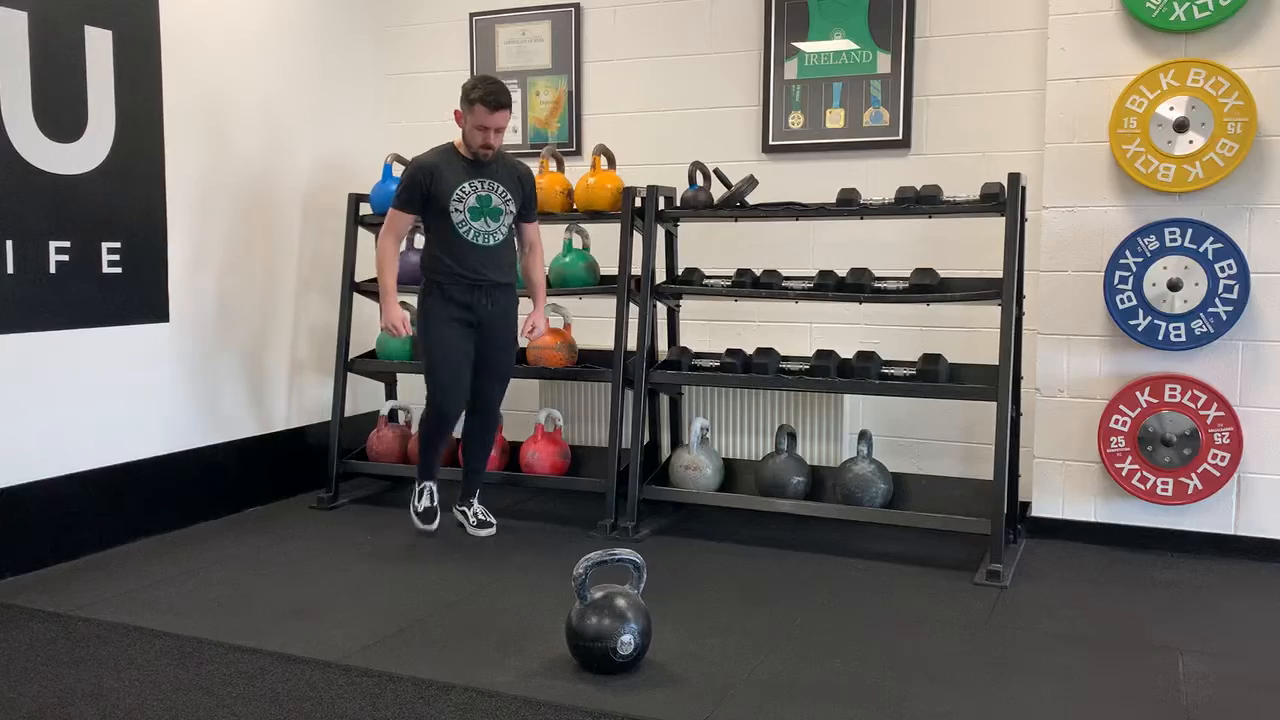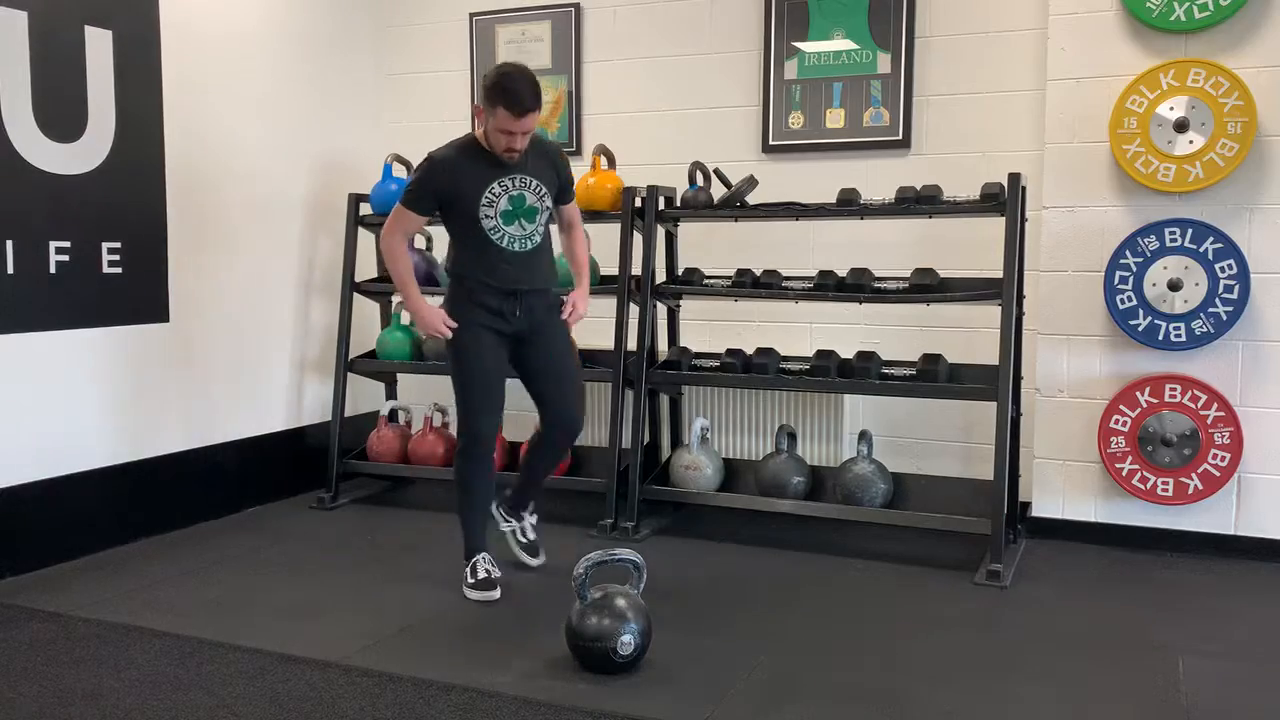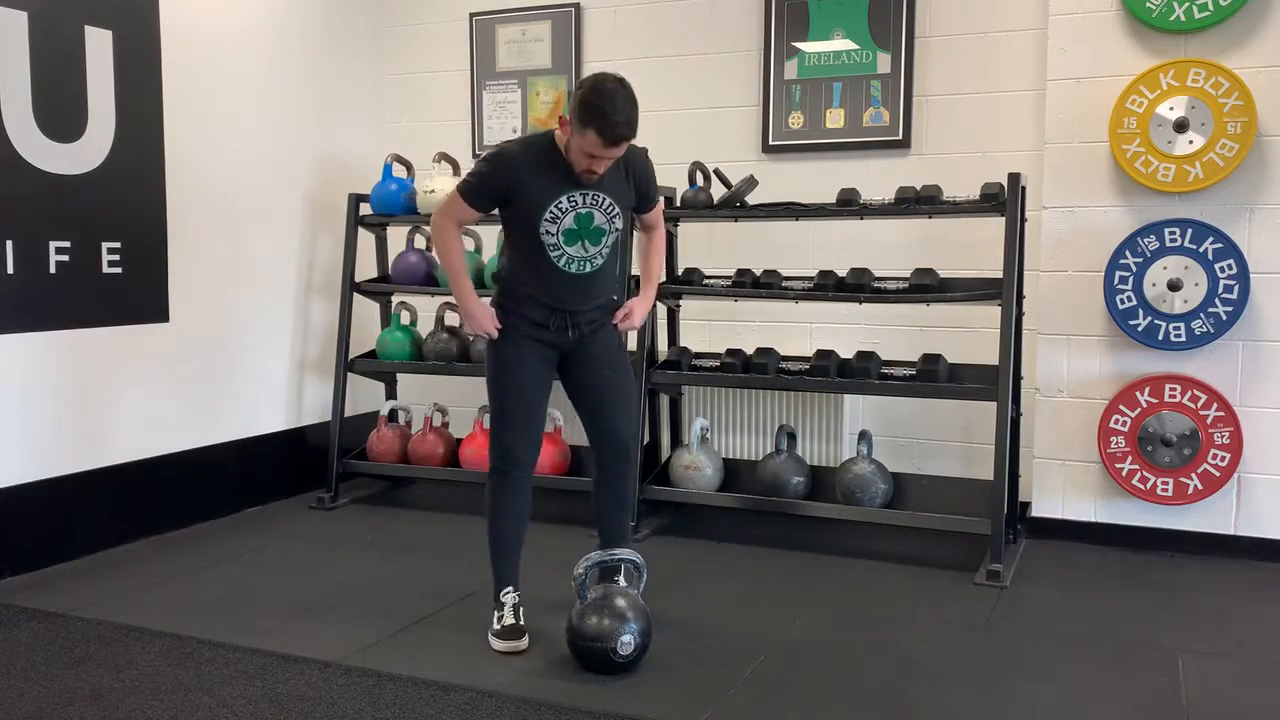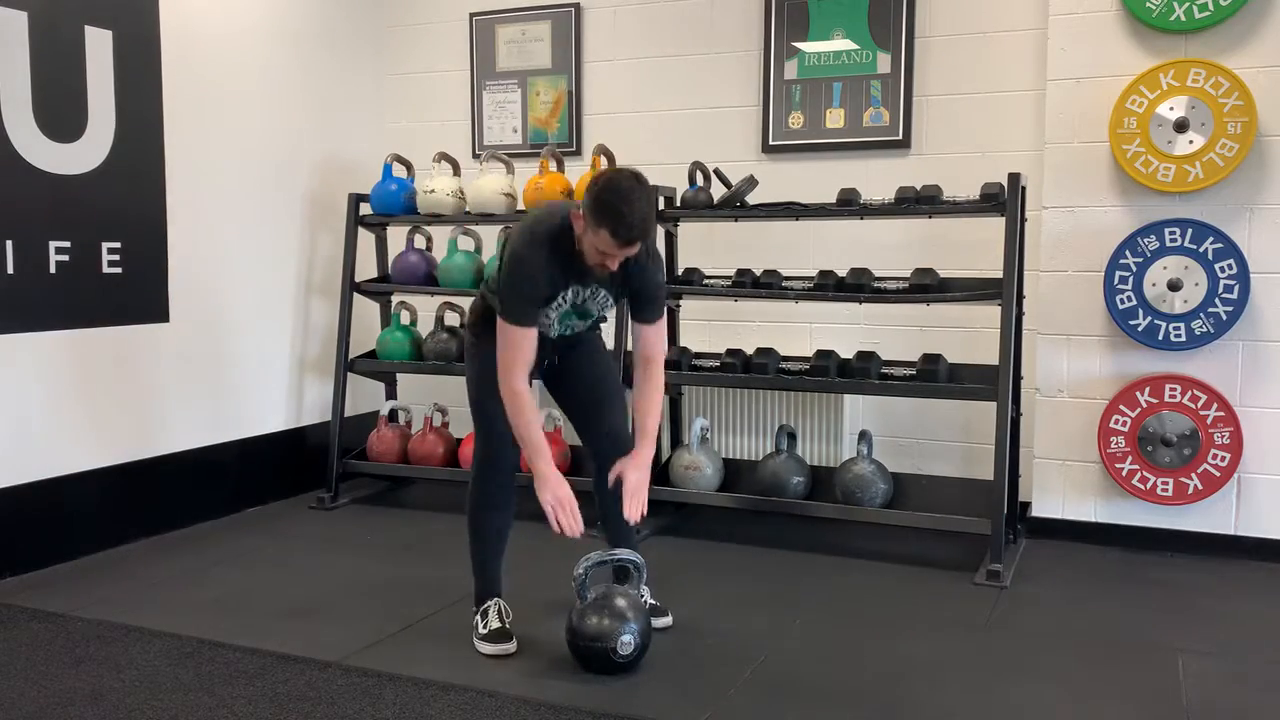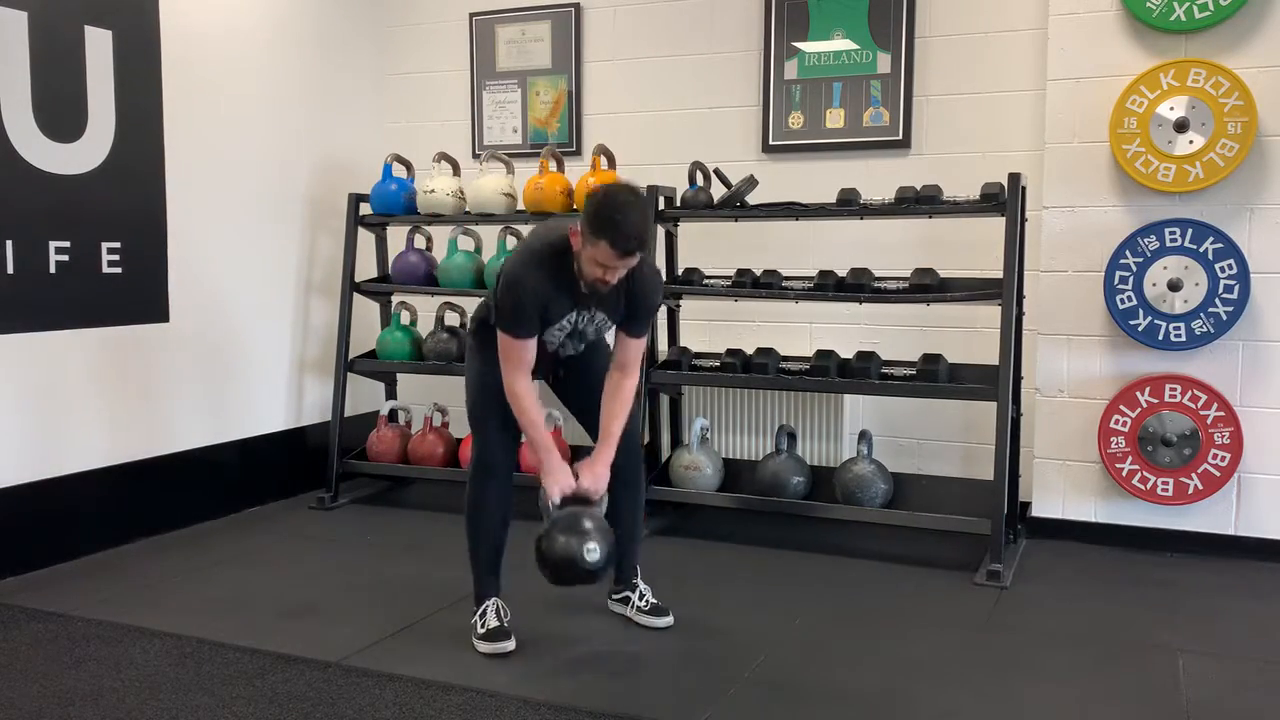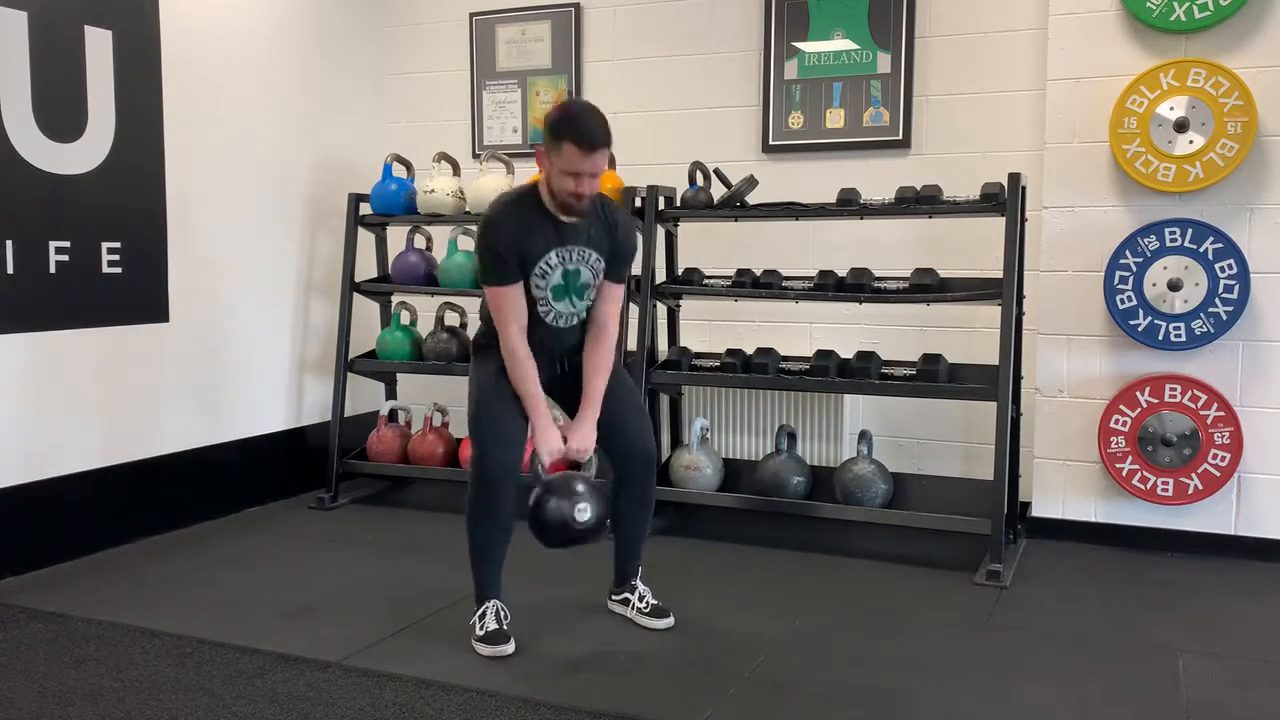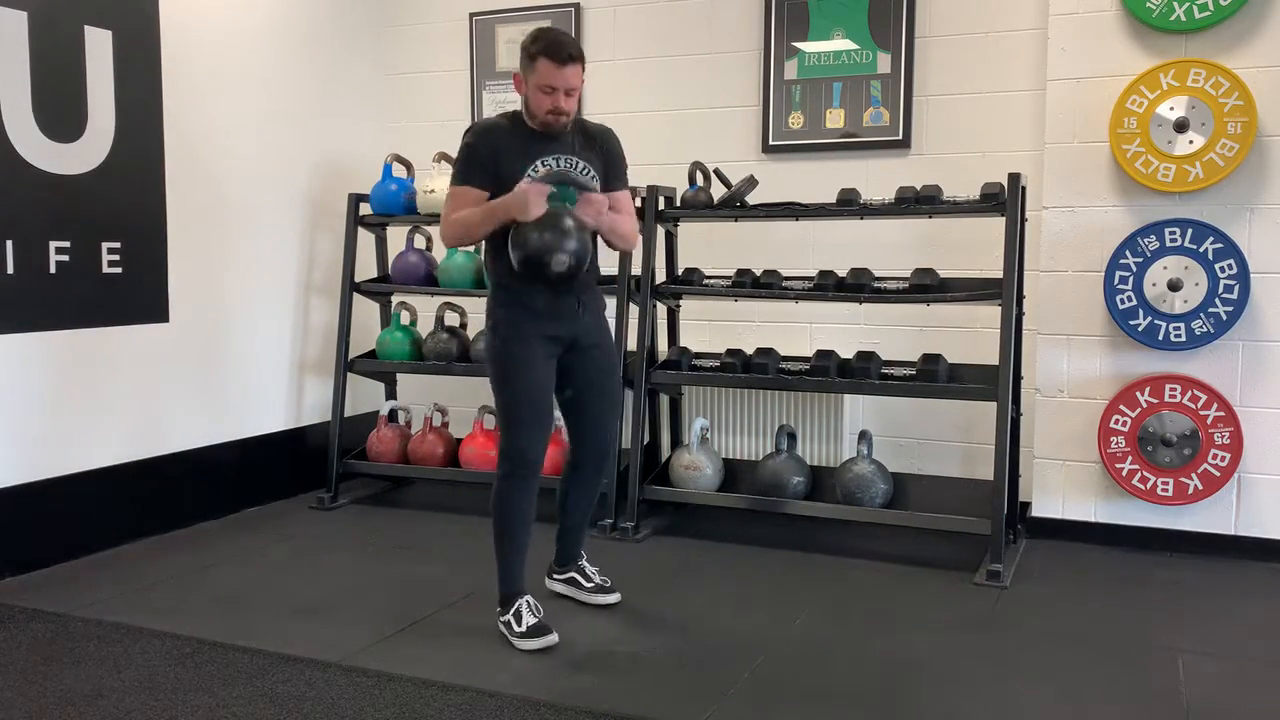
dt=0.7s
person 1, frame 1
left shoulder: (518, 174)
right shoulder: (429, 169)
left elbow: (531, 245)
right elbow: (390, 236)
left wrist: (539, 304)
right wrist: (390, 302)
left hip: (499, 307)
right hip: (445, 305)
left knee: (486, 408)
right knee: (445, 403)
left ankle: (469, 498)
right ankle: (425, 482)
person 1, frame 2
left shoulder: (551, 159)
right shoulder: (447, 166)
left elbow: (571, 222)
right elbow: (393, 236)
left wrist: (581, 285)
right wrist: (417, 306)
left hip: (540, 310)
right hip: (476, 317)
left knee: (566, 420)
right knee: (479, 435)
left ankle: (516, 506)
right ankle: (477, 555)
person 1, frame 3
left shoulder: (634, 168)
right shoulder: (513, 163)
left elbow: (654, 226)
right elbow: (446, 221)
left wrist: (645, 296)
right wrist: (467, 301)
left hip: (597, 327)
right hip: (522, 329)
left knee: (619, 447)
right knee: (514, 459)
left ankle: (615, 574)
right ankle: (506, 595)
person 1, frame 4
left shoulder: (643, 262)
right shoulder: (532, 250)
left elbow: (650, 363)
right elbow: (513, 376)
left wrist: (642, 455)
right wrist: (546, 474)
left hip: (577, 336)
right hip: (501, 335)
left knee: (617, 443)
right knee: (497, 455)
left ankle: (627, 580)
right ankle: (489, 601)
person 1, frame 5
left shoulder: (643, 280)
right shoulder: (530, 270)
left elbow: (624, 371)
right elbow: (517, 378)
left wrist: (602, 460)
right wrist: (549, 463)
left hip: (581, 347)
right hip: (502, 345)
left knee: (627, 446)
right knee: (494, 460)
left ankle: (626, 583)
right ankle: (488, 602)
person 1, frame 6
left shoulder: (614, 220)
right shoulder: (506, 223)
left elbow: (606, 324)
right elbow: (512, 333)
left wrist: (587, 422)
right wrist: (540, 425)
left hip: (581, 354)
right hip: (511, 356)
left knee: (638, 452)
right knee: (494, 466)
left ankle: (626, 587)
right ankle: (488, 604)
person 1, frame 7
left shoulder: (600, 142)
right shoulder: (489, 139)
left elbow: (630, 238)
right elbow: (451, 229)
left wrist: (602, 214)
right wrist: (509, 204)
left hip: (586, 313)
right hip: (521, 318)
left knee: (597, 447)
right knee: (524, 455)
left ankle: (568, 565)
right ankle: (511, 599)
